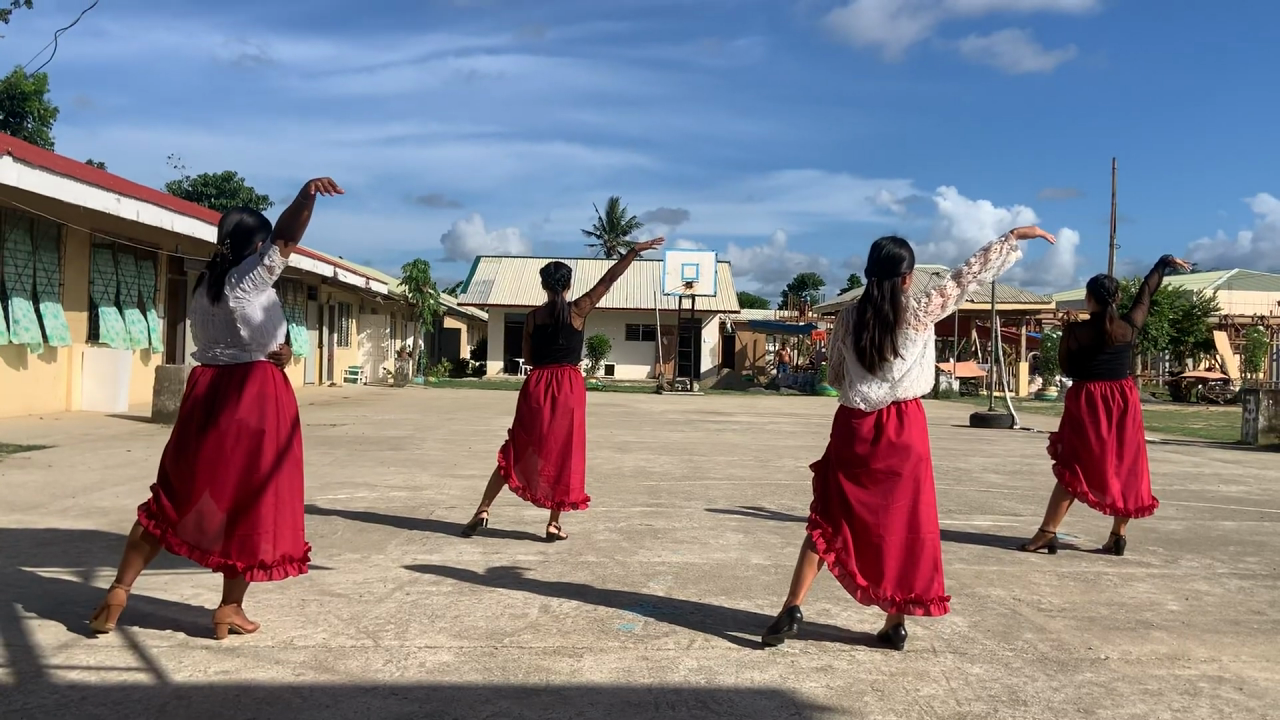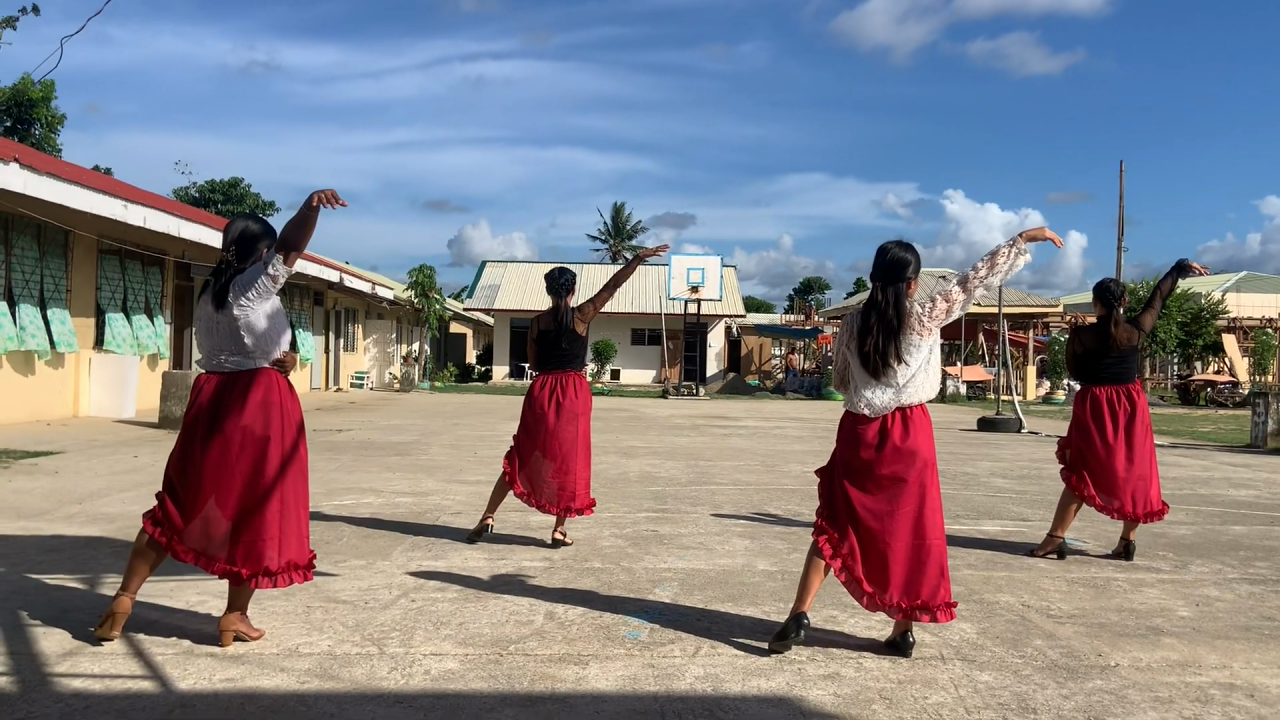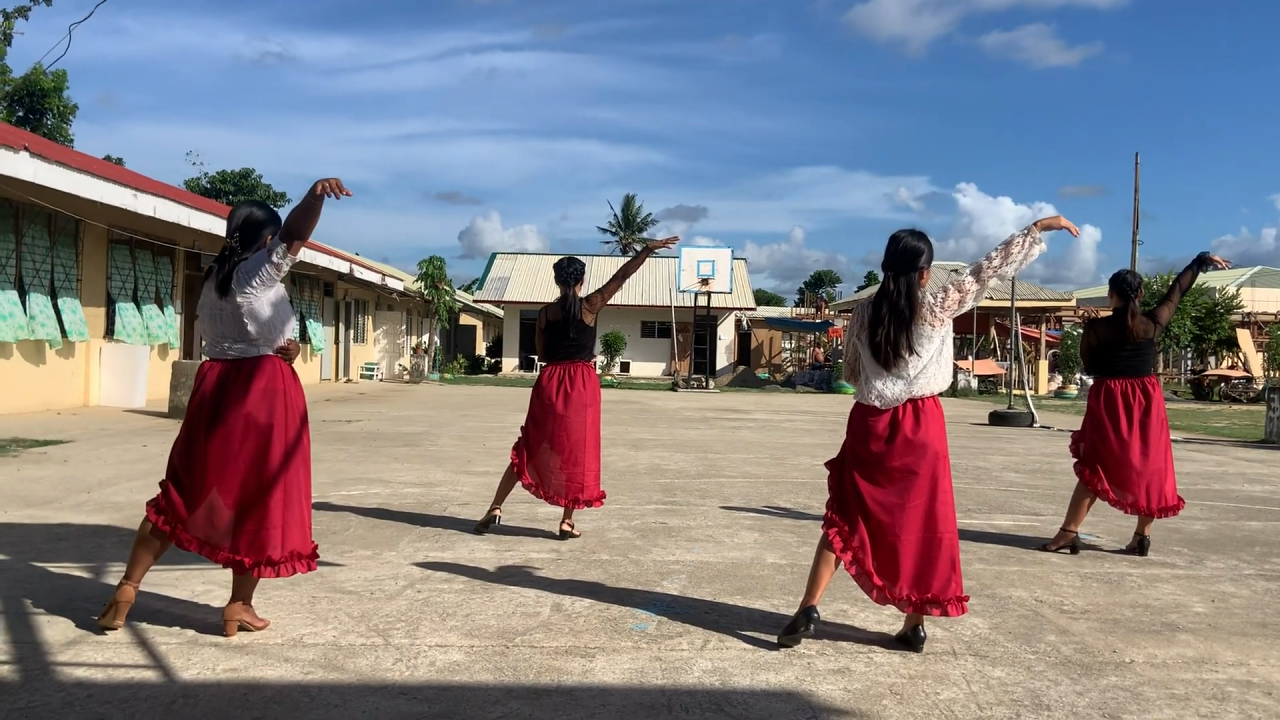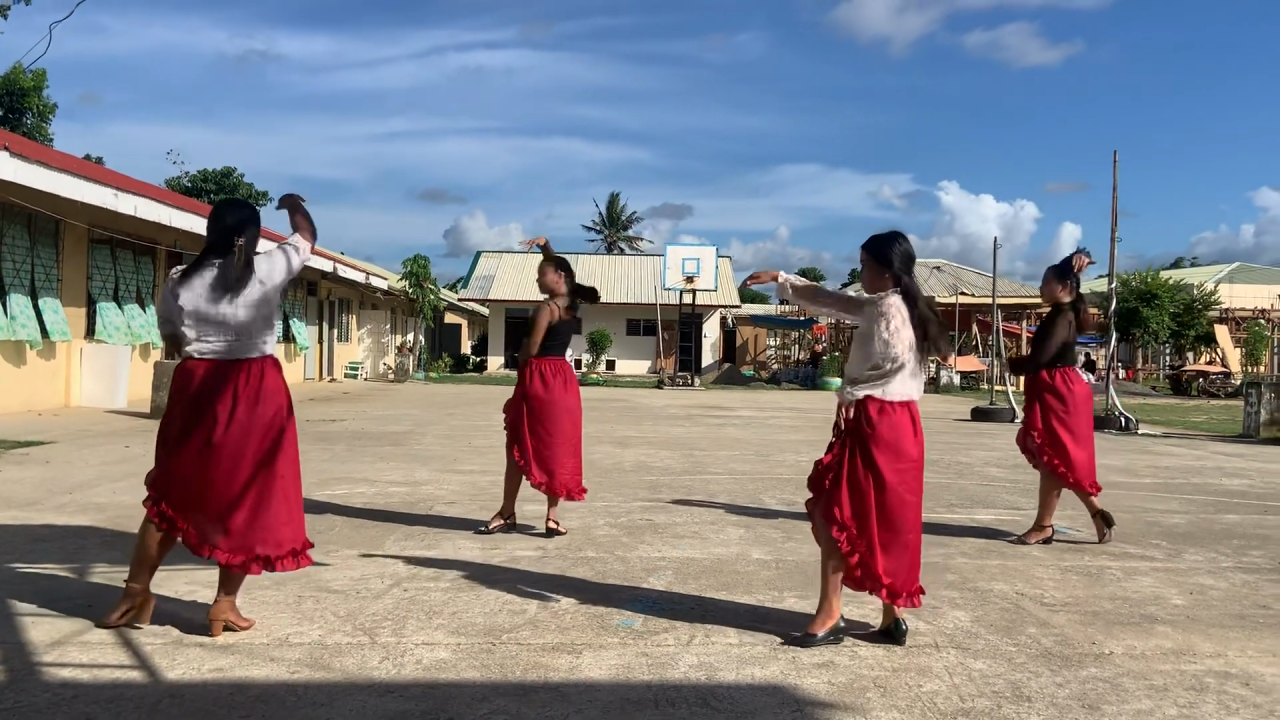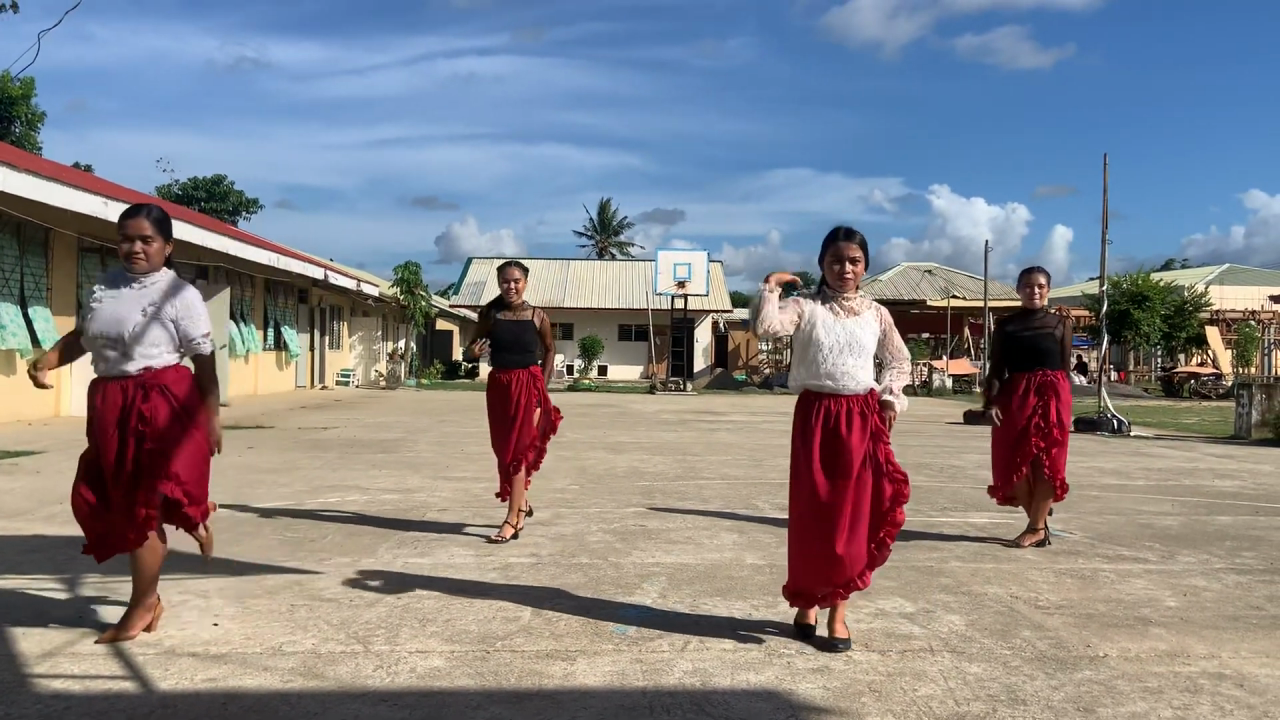
dt=1s
person 1, frame 1
left shoulder: (206, 286)
right shoulder: (250, 278)
right elbow: (286, 238)
left wrist: (275, 353)
right wrist: (306, 194)
left hip: (210, 394)
right hip: (254, 399)
left knee: (177, 497)
right knee: (249, 504)
left ankle: (118, 591)
right ankle: (230, 609)
person 1, frame 2
left shoulder: (210, 292)
right shoulder: (255, 285)
right elbow: (291, 248)
left wrist: (278, 358)
right wrist: (311, 206)
left hip: (214, 401)
right hip: (258, 405)
left knee: (182, 504)
right knee: (255, 510)
left ankle: (124, 598)
right ankle: (235, 616)
person 1, frame 3
left shoulder: (214, 279)
right shoulder: (259, 272)
right elbow: (295, 236)
left wrist: (281, 346)
right wrist: (315, 194)
left hip: (217, 388)
right hip: (262, 393)
left knee: (185, 493)
right knee: (259, 499)
left ankle: (127, 588)
right ankle: (239, 606)
person 1, frame 4
left shoulder: (181, 281)
right shoulder: (269, 270)
left elbow: (174, 341)
right elbow: (304, 236)
right wrist: (294, 203)
left hip: (196, 388)
right hip: (254, 393)
left knee: (173, 497)
right knee: (249, 499)
left ankle: (137, 593)
right ankle: (225, 604)
person 1, frame 5
left shoulder: (181, 295)
right shoulder: (105, 286)
left elbow: (204, 361)
right elbow: (84, 336)
left wrist: (210, 420)
right wrist: (49, 358)
left hip: (163, 403)
right hip: (114, 405)
left knee: (144, 505)
right knee: (106, 502)
left ankle: (143, 606)
person 2, frame 1
left shoulder: (848, 317)
right shoulder: (919, 311)
left elbow: (834, 376)
right elbow: (970, 274)
right wrist: (1016, 236)
left hip: (855, 425)
right hip: (903, 427)
left knee: (829, 520)
right knee: (902, 524)
left ankle: (792, 609)
right ankle: (895, 623)
person 2, frame 2
left shoulder: (853, 322)
right shoulder: (923, 316)
left elbow: (839, 381)
right elbow: (976, 279)
right wrist: (1024, 238)
left hip: (860, 431)
right hip: (908, 432)
left knee: (836, 526)
right knee: (908, 530)
left ankle: (798, 617)
right ankle: (902, 631)
person 2, frame 3
left shoulder: (864, 312)
right shoulder: (937, 307)
left elbow: (850, 372)
right elbow: (990, 268)
right wrist: (1039, 227)
left hip: (870, 423)
right hip: (920, 424)
left knee: (845, 519)
right knee: (920, 524)
left ankle: (809, 609)
right ankle: (914, 625)
person 2, frame 4
left shoulder: (886, 307)
right shoulder: (892, 303)
left elbow: (896, 358)
right elbow: (829, 300)
left wrist: (851, 390)
right wrist: (780, 279)
left hip: (874, 418)
right hip: (900, 420)
left knee: (836, 513)
right knee: (887, 518)
left ankle: (830, 613)
right ankle: (892, 616)
person 2, frame 5
left shoulder: (876, 313)
right shoulder: (805, 308)
left elbow: (900, 362)
right elbow: (764, 326)
left wrist: (890, 398)
right wrist: (772, 287)
left hip: (863, 418)
right hip: (817, 415)
left knee: (855, 518)
right knee: (815, 516)
left ankle: (838, 612)
right ankle: (807, 606)
person 3, frame 1
left shoulder: (533, 317)
right shoulder: (578, 310)
left elbow: (528, 357)
right elbow: (608, 279)
right wrist: (634, 251)
left hip: (537, 386)
right hip: (568, 387)
left knee: (517, 451)
right knee: (563, 454)
left ankle: (483, 510)
right ankle: (554, 524)
person 3, frame 2
left shoulder: (537, 322)
right shoulder: (581, 316)
left elbow: (533, 364)
right elbow: (613, 285)
right wrist: (638, 258)
left hip: (542, 391)
right hip: (573, 392)
left knee: (523, 457)
right knee: (568, 460)
left ankle: (488, 517)
right ankle: (559, 529)
person 3, frame 3
left shoulder: (545, 313)
right shoulder: (590, 306)
left elbow: (541, 354)
right elbow: (621, 276)
right wrist: (648, 249)
left hip: (550, 382)
right hip: (581, 384)
left knee: (530, 449)
right knee: (577, 451)
left ankle: (495, 508)
right ankle: (567, 522)
person 3, frame 4
left shoulder: (546, 307)
right shoulder: (571, 302)
left elbow: (529, 349)
right elbow: (554, 262)
left wrist: (521, 358)
right wrist: (544, 246)
left hip: (537, 377)
right hip: (563, 378)
left knee: (519, 447)
right knee: (558, 447)
left ankle: (507, 513)
right ankle: (553, 517)
person 3, frame 5
left shoulder: (538, 316)
right shoulder: (490, 316)
left elbow: (549, 350)
right elbow: (475, 351)
left wrist: (545, 385)
right wrist: (473, 353)
left hip: (529, 386)
right hip: (498, 387)
left knee: (520, 453)
right knee: (506, 451)
left ankle: (512, 520)
right ankle: (521, 505)
person 4, frame 1
left shoulder: (1075, 331)
right shoulder: (1129, 326)
left elbow: (1066, 368)
right elbow: (1146, 292)
right wrist: (1165, 262)
left hip: (1087, 403)
right hip: (1123, 402)
left knee: (1073, 469)
right knee: (1124, 468)
left ankle: (1048, 532)
right ankle: (1118, 536)
person 4, frame 2
left shoulder: (1081, 335)
right shoulder: (1136, 330)
left elbow: (1074, 372)
right elbow: (1157, 298)
right wrist: (1181, 267)
left hip: (1094, 408)
right hip: (1130, 407)
left knee: (1081, 474)
right knee: (1133, 473)
left ankle: (1056, 537)
right ankle: (1128, 541)
person 4, frame 3
left shoulder: (1096, 328)
right shoulder: (1153, 323)
left elbow: (1089, 366)
right elbow: (1177, 291)
right wrist: (1203, 260)
left hip: (1109, 401)
right hip: (1146, 400)
left knee: (1094, 469)
right knee: (1148, 467)
left ankle: (1069, 532)
right ankle: (1142, 536)
person 4, frame 4
left shoulder: (1060, 319)
right shoulder: (1067, 310)
left elbow: (1039, 359)
right elbow: (1067, 270)
left wrist: (1015, 363)
right wrist: (1079, 258)
left hip: (1054, 389)
right hip: (1062, 388)
left knee: (1051, 458)
right knee: (1066, 458)
left ankle: (1044, 526)
right ankle: (1098, 513)
person 4, frame 5
left shoulder: (1060, 324)
right shoulder: (1006, 326)
left elbow: (1064, 366)
right elbow: (995, 369)
left wrist: (1067, 403)
right wrist: (990, 402)
left hip: (1051, 395)
right hip: (1015, 396)
left knee: (1045, 464)
right knee: (1014, 465)
left ankle: (1037, 528)
right ankle: (1039, 521)
